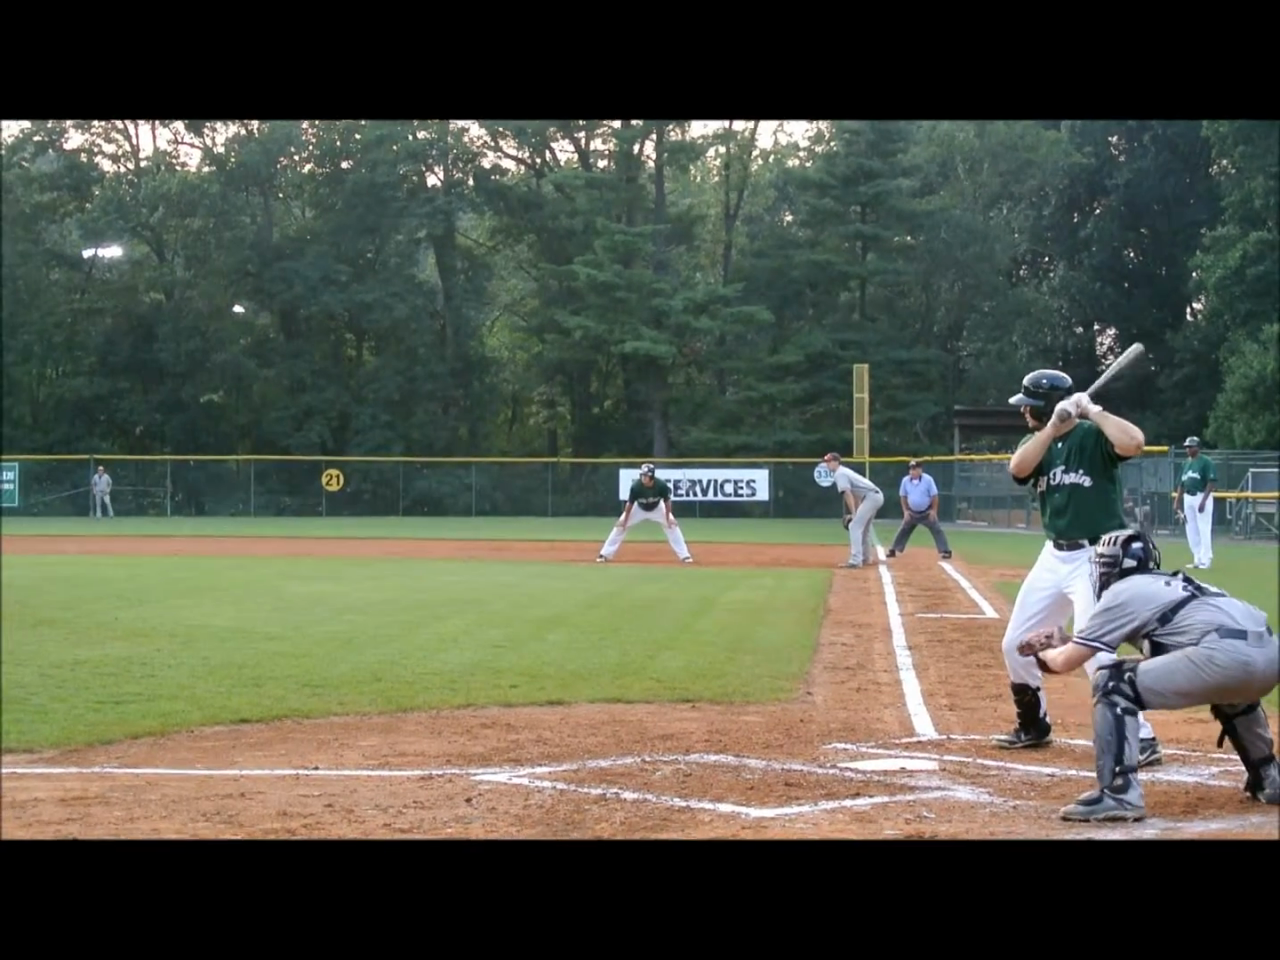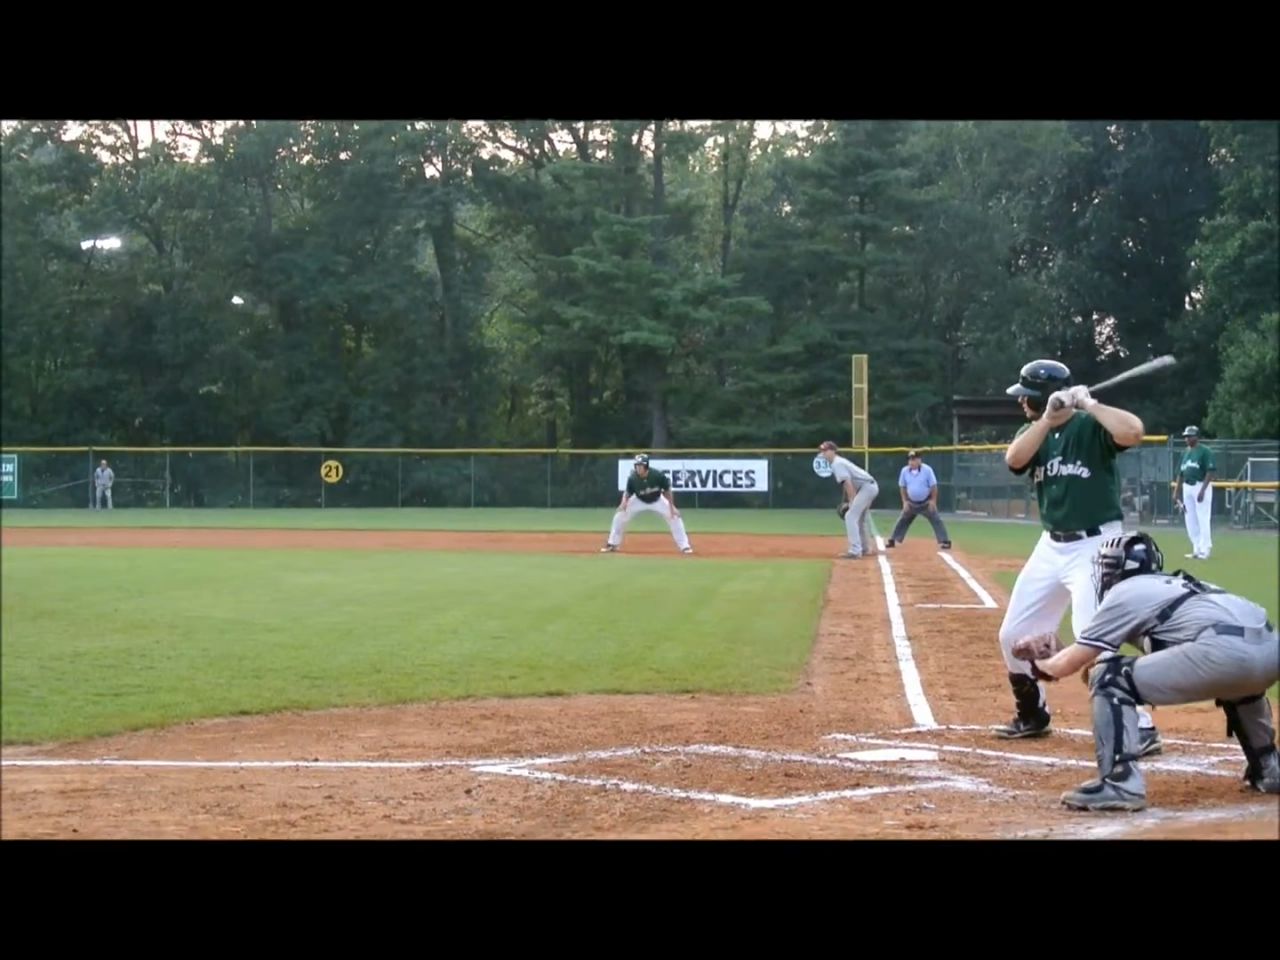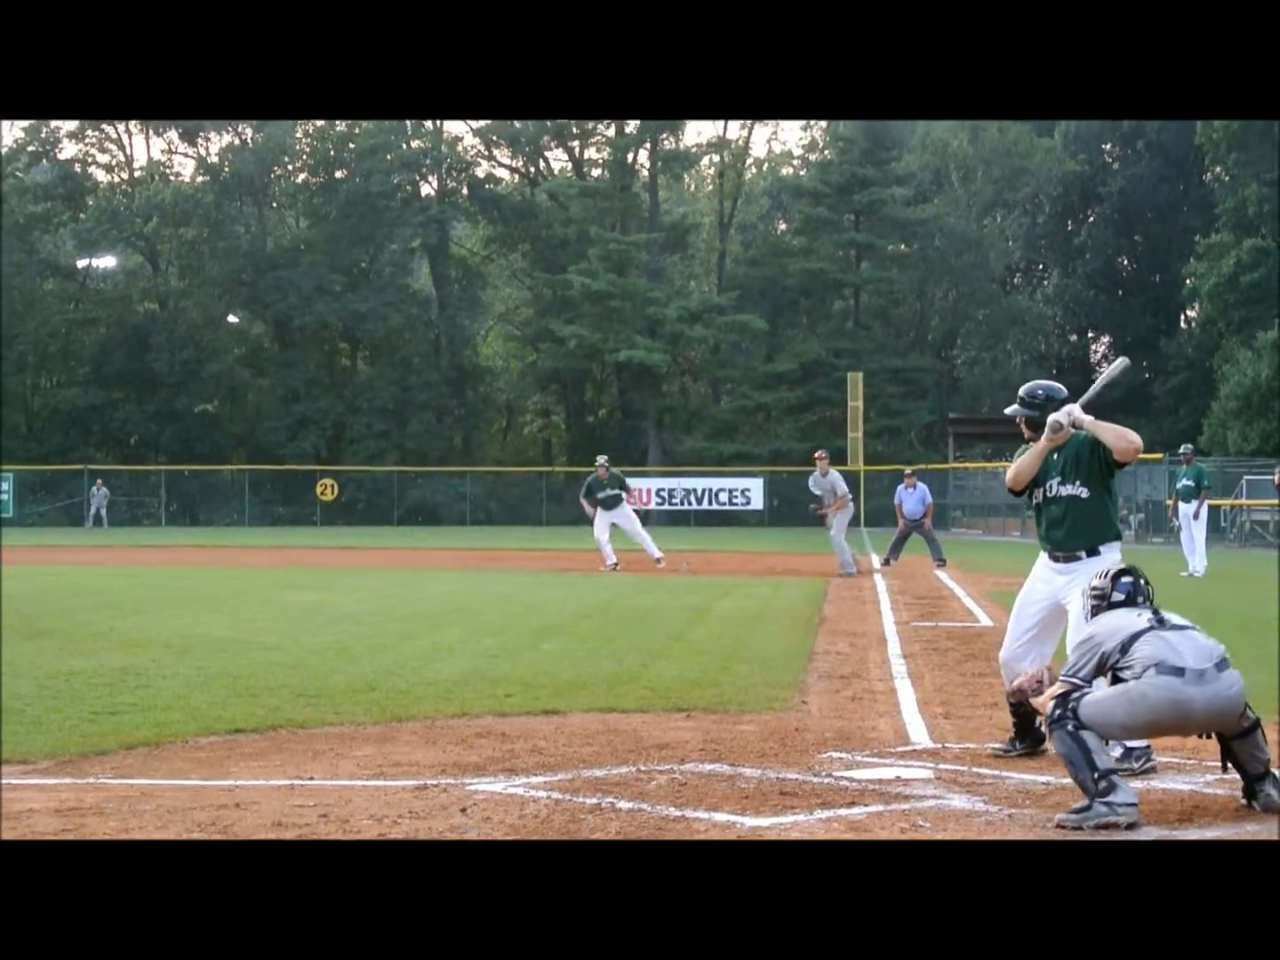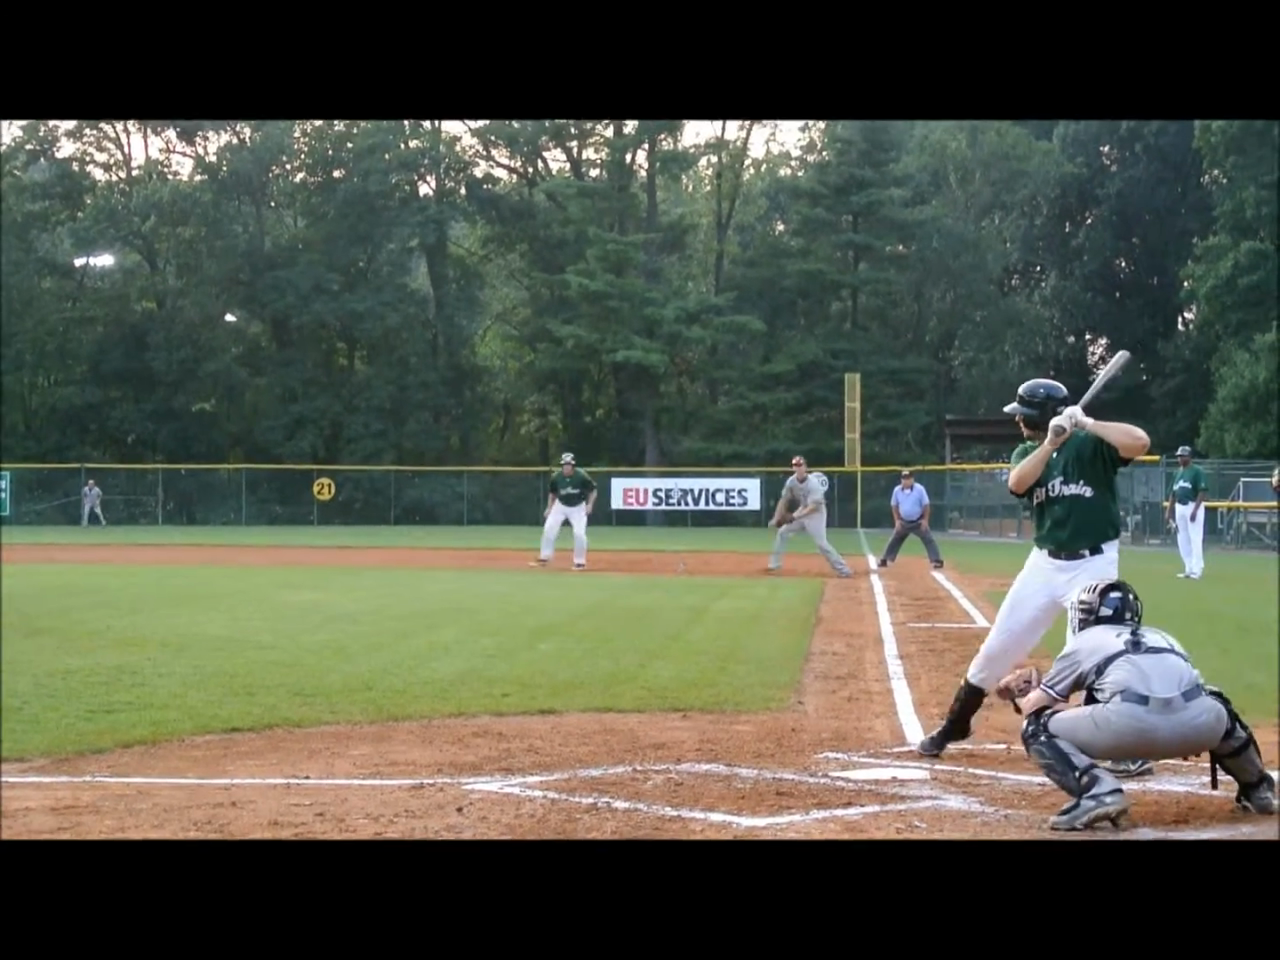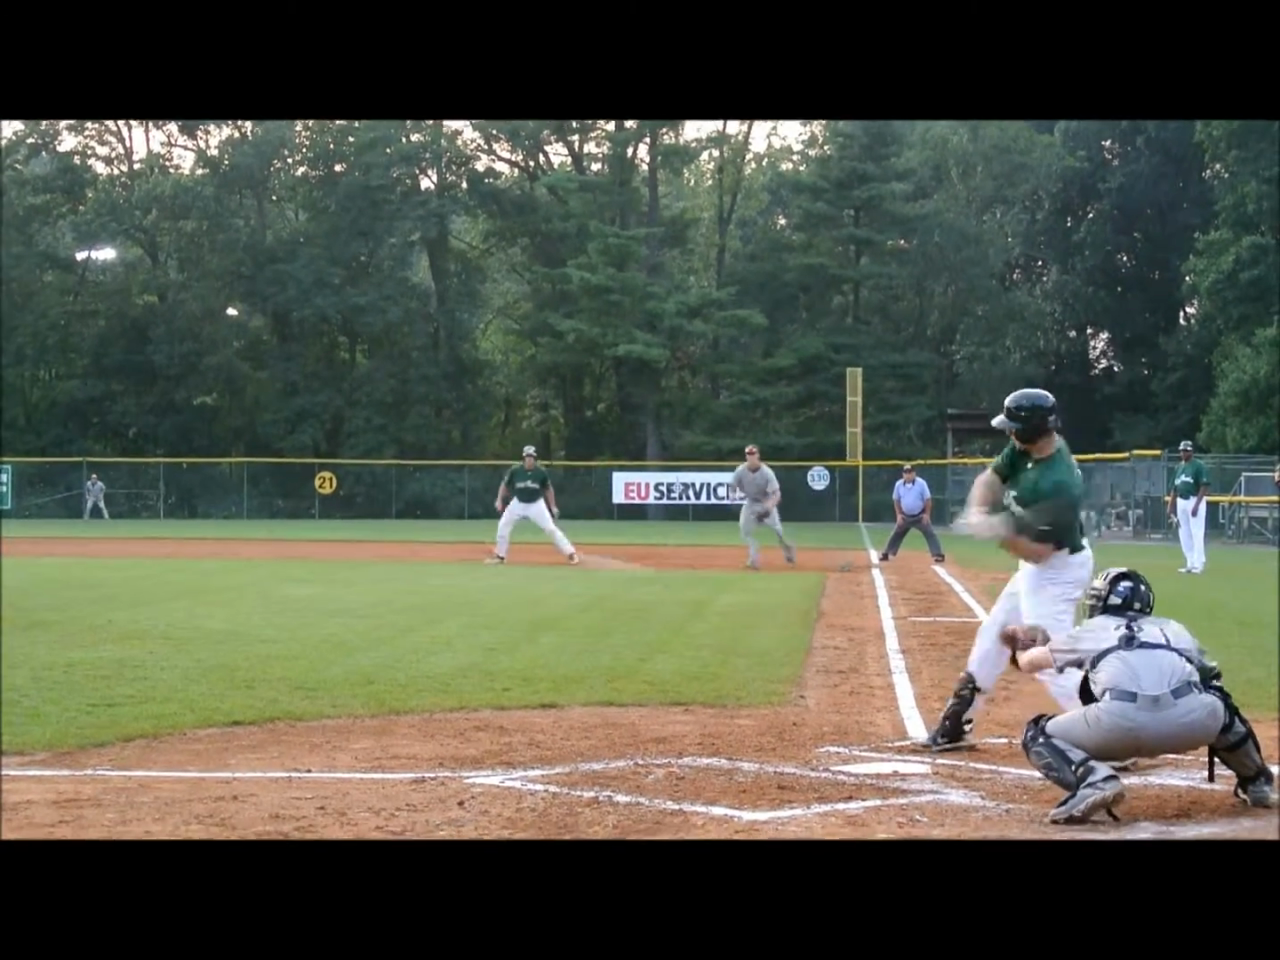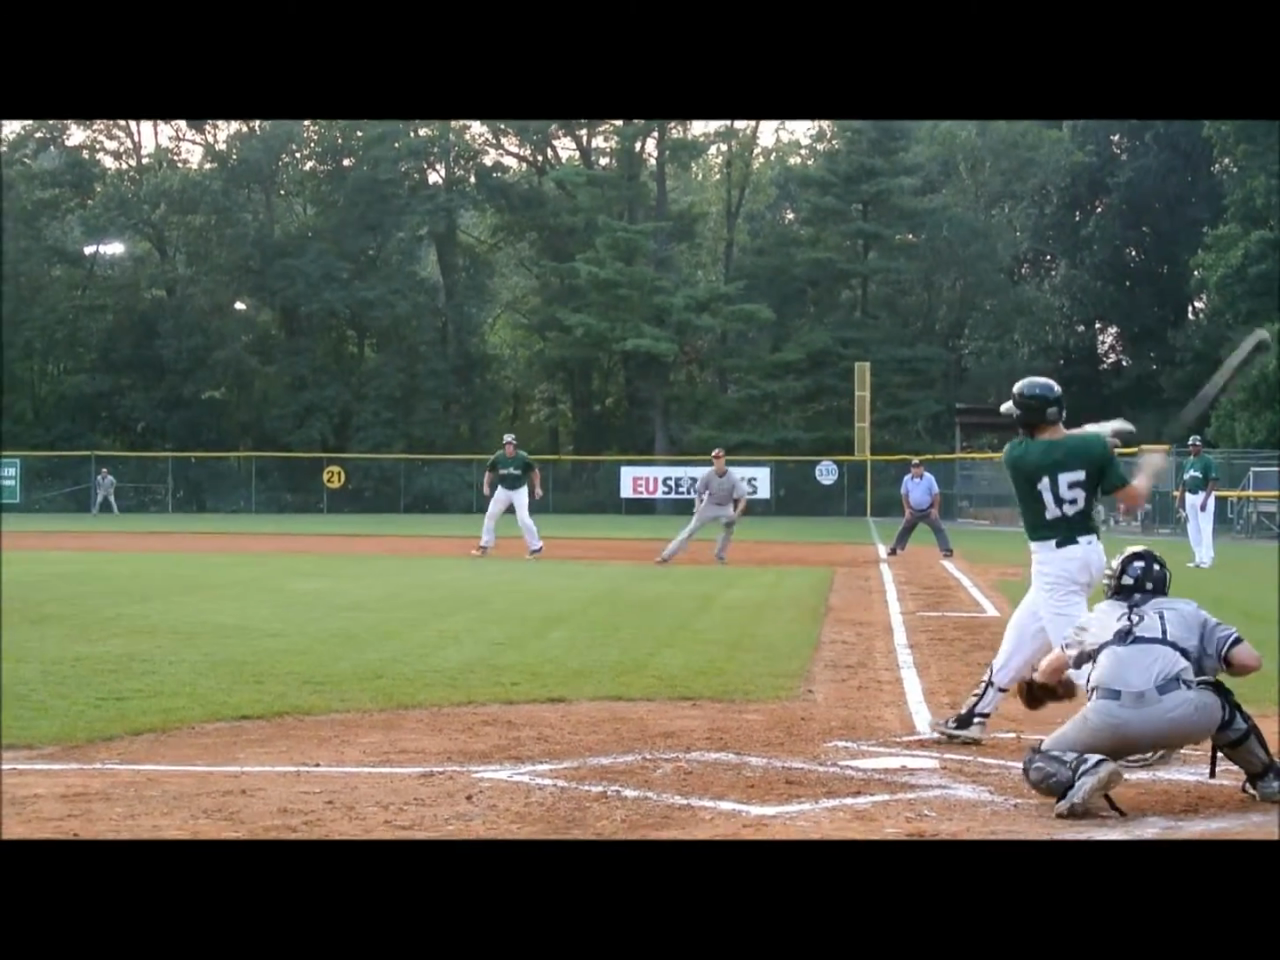
dt=0.3s
person 1, frame 1
left shoulder: (1094, 435)
right shoulder: (1037, 440)
left elbow: (1134, 442)
right elbow: (1018, 468)
left wrist: (1092, 410)
right wrist: (1054, 425)
left hip: (1097, 557)
right hip: (1054, 556)
left knee: (1093, 650)
right knee: (1017, 644)
left ankle: (1140, 739)
right ankle: (1034, 725)
person 1, frame 2
left shoulder: (1091, 425)
right shoulder: (1033, 430)
left elbow: (1133, 431)
right elbow: (1014, 459)
left wrist: (1087, 403)
right wrist: (1049, 417)
left hip: (1095, 547)
right hip: (1051, 547)
right knee: (1014, 635)
left ankle: (1141, 728)
right ankle: (1033, 715)
person 1, frame 3
left shoulder: (1090, 445)
right shoulder: (1031, 452)
left elbow: (1132, 446)
right elbow: (1014, 482)
left wrist: (1084, 421)
right wrist: (1048, 439)
left hip: (1094, 567)
right hip: (1048, 567)
right knee: (1014, 657)
left ankle: (1137, 747)
right ankle: (1028, 734)
person 1, frame 4
left shoulder: (1088, 443)
right shoulder: (1028, 452)
left elbow: (1139, 442)
right elbow: (1017, 483)
left wrist: (1085, 422)
right wrist: (1051, 442)
left hip: (1092, 565)
right hip: (1043, 564)
right knee: (997, 649)
right ankle: (956, 724)
person 1, frame 5
left shoulder: (1058, 482)
right shoulder: (1020, 454)
left elbow: (1038, 553)
right elbow: (985, 484)
left wrist: (998, 531)
right wrist: (979, 516)
left hip: (1056, 573)
right hip: (1049, 567)
left knee: (1052, 664)
right knee: (994, 638)
right ankle: (956, 724)
person 1, frame 6
left shoulder: (1017, 455)
right shoulder: (1093, 446)
right elbow: (1134, 498)
right wrist: (1152, 467)
left hip: (1055, 562)
right hip: (1087, 552)
right knee: (1022, 636)
right ankle: (973, 716)
person 2, frame 1
left shoulder: (1122, 592)
right shoulder: (1171, 584)
left elbow: (1064, 662)
left wrist: (1044, 653)
left hip: (1227, 654)
left knee: (1114, 686)
left ankle: (1119, 795)
person 2, frame 2
left shoulder: (1124, 593)
right shoulder: (1177, 584)
left elbow: (1066, 666)
left wrist: (1040, 662)
left hip: (1225, 651)
left knee: (1110, 680)
left ankle: (1120, 785)
person 2, frame 3
left shoulder: (1100, 627)
right shoulder: (1172, 620)
left elbow: (1049, 703)
left wrist: (1035, 698)
left hip: (1167, 692)
right hip: (1227, 688)
left knee: (1062, 712)
left ankle: (1112, 800)
person 2, frame 4
left shoulder: (1083, 642)
right shoulder: (1162, 637)
left elbow: (1033, 707)
left wrist: (1019, 697)
left hip: (1133, 721)
right hip: (1197, 722)
left knee: (1036, 730)
left ankle: (1098, 793)
right ankle: (1258, 789)
person 2, frame 5
left shoulder: (1090, 630)
right shoulder: (1173, 628)
left elbow: (1035, 660)
left wrist: (1020, 651)
left hip: (1123, 720)
right hip: (1190, 719)
left knee: (1037, 735)
right knee: (1218, 702)
left ankle: (1094, 781)
right ankle: (1257, 783)
person 2, frame 6
left shoulder: (1099, 614)
right shoulder: (1189, 610)
left elbow: (1048, 669)
right elbow: (1249, 661)
left wrist: (1038, 678)
right wrist: (1208, 666)
left hip: (1110, 716)
right hip: (1178, 712)
left knee: (1037, 766)
right knee: (1219, 702)
left ankle: (1087, 770)
